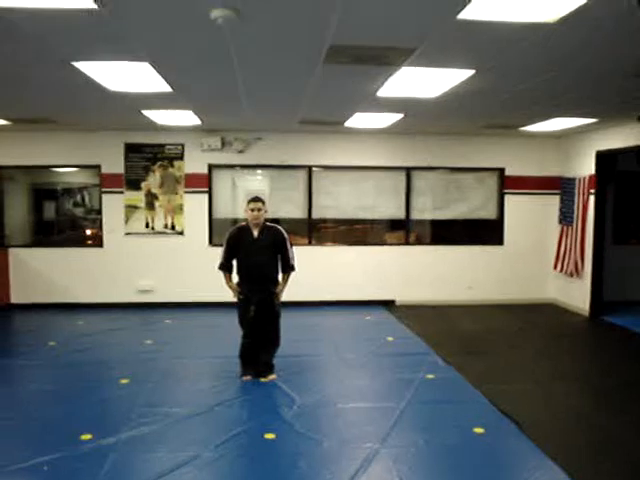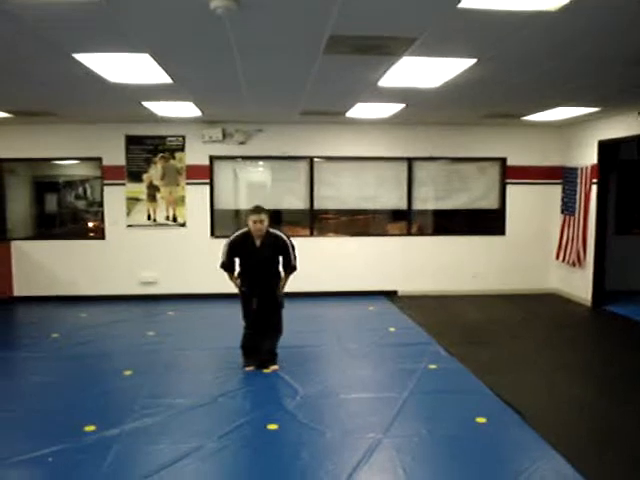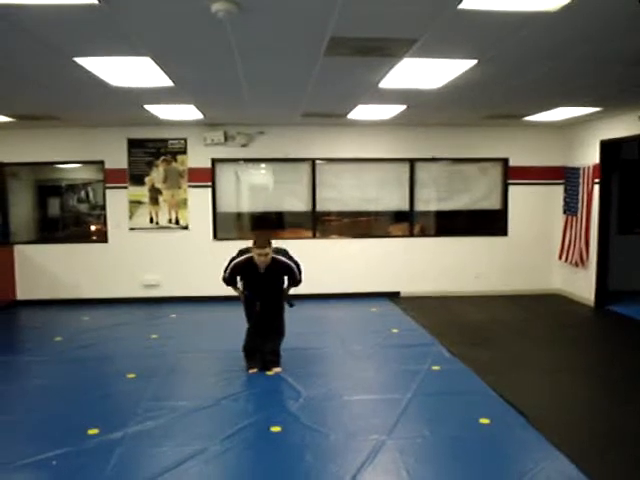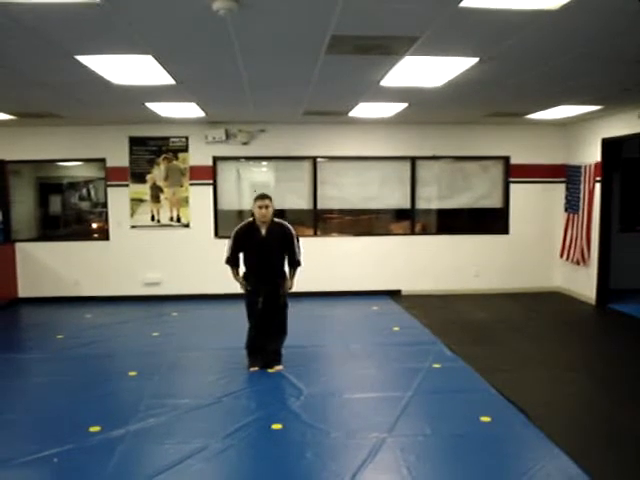
dt=0.5s
person 1, frame 1
left shoulder: (277, 233)
right shoulder: (236, 234)
left elbow: (288, 261)
right elbow: (226, 261)
left wrist: (282, 286)
right wrist: (231, 285)
left hip: (270, 292)
right hip: (246, 292)
left knee: (270, 333)
right knee: (249, 332)
left ankle: (265, 368)
right ankle: (248, 369)
person 1, frame 2
left shoulder: (280, 239)
right shoulder: (237, 239)
left elbow: (290, 263)
right elbow: (227, 261)
left wrist: (282, 283)
right wrist: (234, 281)
left hip: (272, 286)
right hip: (248, 286)
left knee: (273, 323)
right knee: (251, 322)
left ankle: (269, 359)
right ankle: (250, 359)
person 1, frame 3
left shoulder: (284, 262)
right shoulder: (240, 261)
left elbow: (296, 277)
right elbow: (228, 277)
left wrist: (286, 291)
right wrist: (239, 291)
left hip: (275, 295)
right hip: (251, 294)
left knee: (276, 326)
right knee: (254, 326)
left ankle: (272, 361)
right ankle: (253, 362)
person 1, frame 4
left shoulder: (285, 229)
right shoulder: (242, 230)
left elbow: (294, 256)
right elbow: (232, 255)
left wrist: (290, 280)
right wrist: (238, 278)
left hip: (277, 284)
right hip: (253, 285)
left knee: (278, 323)
right knee: (256, 323)
left ankle: (274, 359)
right ankle: (254, 360)
